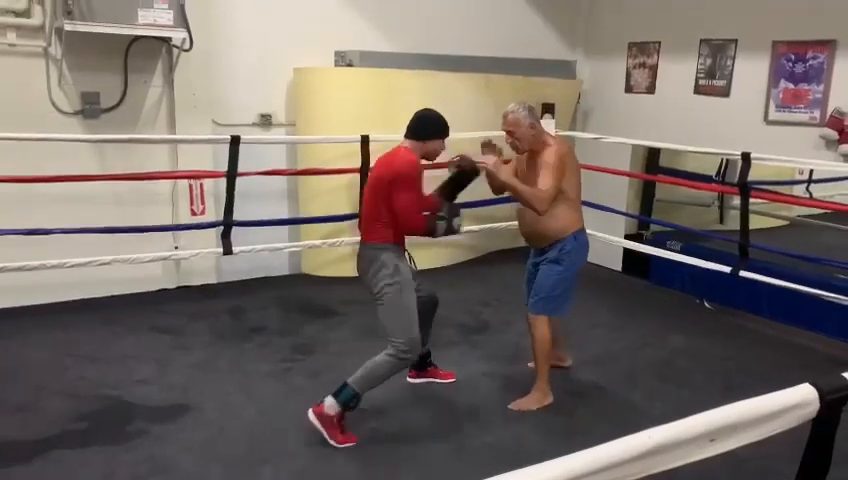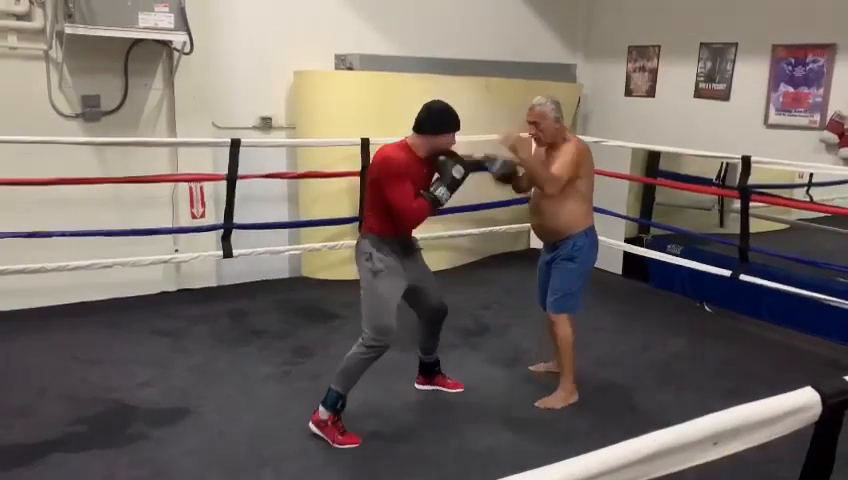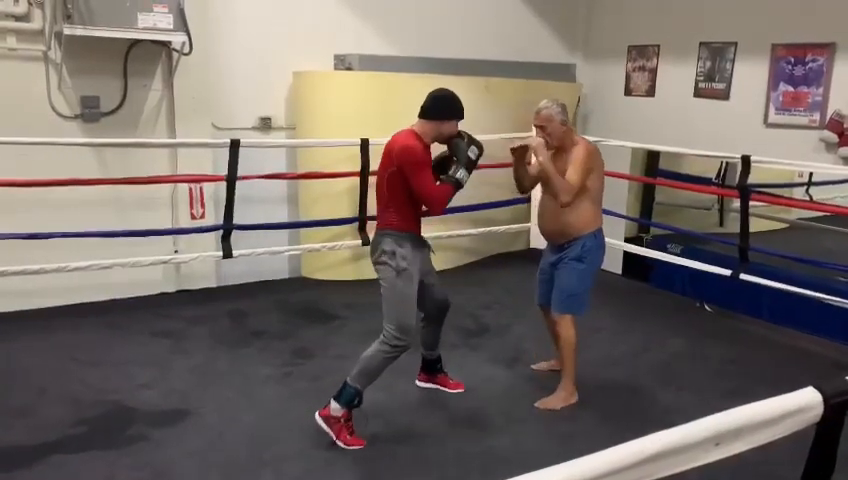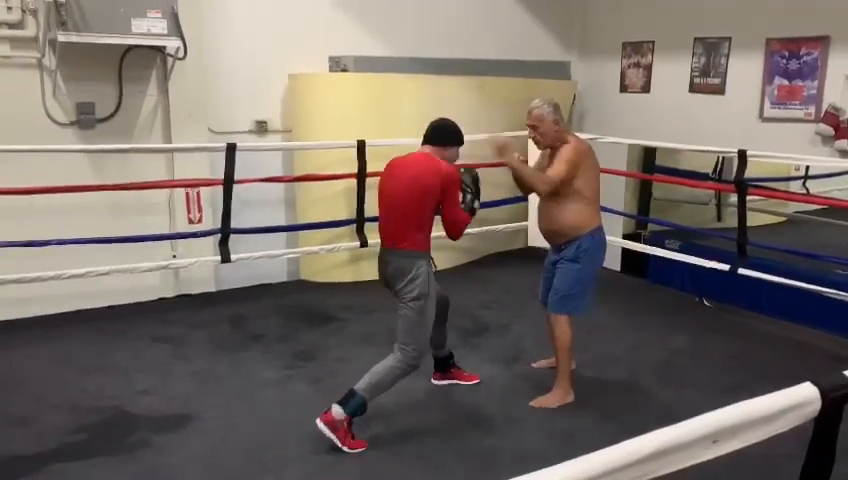
dt=0.4s
person 1, frame 1
left shoulder: (392, 159)
right shoulder: (408, 165)
left elbow: (420, 206)
right elbow: (409, 221)
left wrist: (455, 181)
right wrist: (442, 225)
left hip: (384, 253)
right hip: (385, 258)
left knee: (426, 300)
right knee: (401, 349)
left ankle: (421, 367)
right ankle: (330, 410)
person 1, frame 2
left shoulder: (424, 156)
right shoulder: (392, 159)
left elbow: (448, 167)
right elbow: (409, 216)
right wrist: (446, 184)
left hip: (405, 247)
right hip: (378, 251)
left knee: (436, 309)
right knee: (378, 337)
left ankle: (430, 373)
right ankle: (326, 412)
person 1, frame 3
left shoulder: (412, 142)
right shoulder: (407, 147)
left elbow: (424, 178)
right elbow: (436, 201)
left wrist: (450, 157)
right wrist: (464, 166)
left hip: (411, 242)
right hip: (395, 246)
left knee: (438, 304)
right knee: (397, 336)
left ankle: (429, 373)
right ankle: (336, 410)
person 1, frame 4
left shoulder: (394, 165)
right shoulder: (445, 172)
right elbow: (455, 230)
right wrist: (470, 194)
left hip: (390, 258)
right hip: (413, 263)
left knee: (438, 304)
right knee: (408, 356)
left ankle: (444, 368)
right ankle: (339, 415)
person 2, frame 1
left shoulder: (554, 153)
right shoulder: (523, 153)
left elbow: (540, 204)
right elbow: (499, 189)
left wrist: (506, 174)
right wrist: (493, 163)
left hip: (564, 247)
right hip: (541, 246)
left knee: (537, 314)
right knee: (540, 307)
left ankle: (541, 391)
right ankle: (558, 354)
person 2, frame 2
left shoulder: (573, 149)
right shoulder: (541, 148)
left elbow: (550, 185)
right elbow: (524, 187)
left wrist: (520, 153)
left hip: (576, 245)
right hip: (552, 243)
left knee: (559, 313)
right knee: (549, 307)
left ankle: (567, 389)
right ankle: (561, 361)
person 2, frame 3
left shoulder: (582, 151)
right shoulder: (548, 151)
left elbow: (565, 195)
right elbow: (525, 186)
left wrist: (540, 162)
right wrist: (520, 161)
left hip: (582, 247)
right hip: (555, 245)
left knee: (562, 313)
right knee: (547, 305)
left ankle: (567, 390)
right ankle: (562, 359)
person 2, frame 4
left shoulder: (575, 152)
right shoulder: (552, 152)
left elbow: (542, 185)
right elbow: (534, 184)
left wrist: (511, 161)
right wrist: (518, 166)
left hip: (582, 246)
right hip: (562, 244)
left knee: (560, 313)
right knee: (549, 305)
left ankle: (563, 388)
right ankle: (561, 357)
